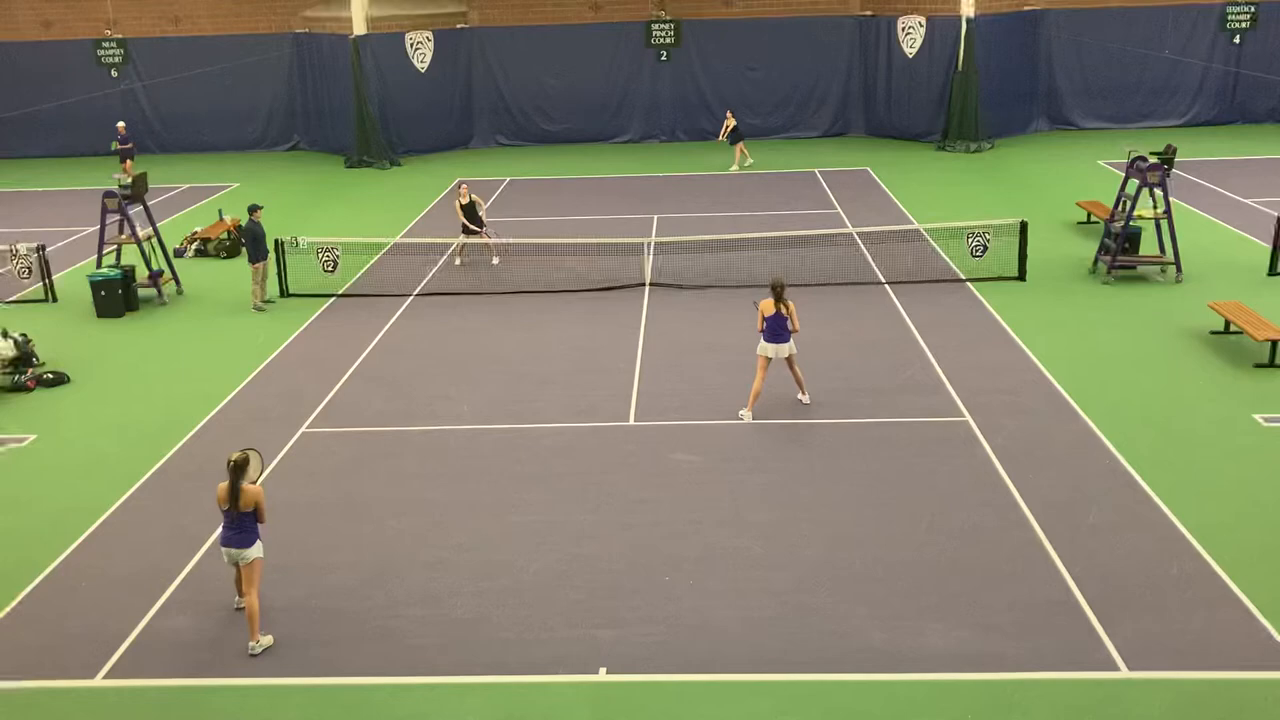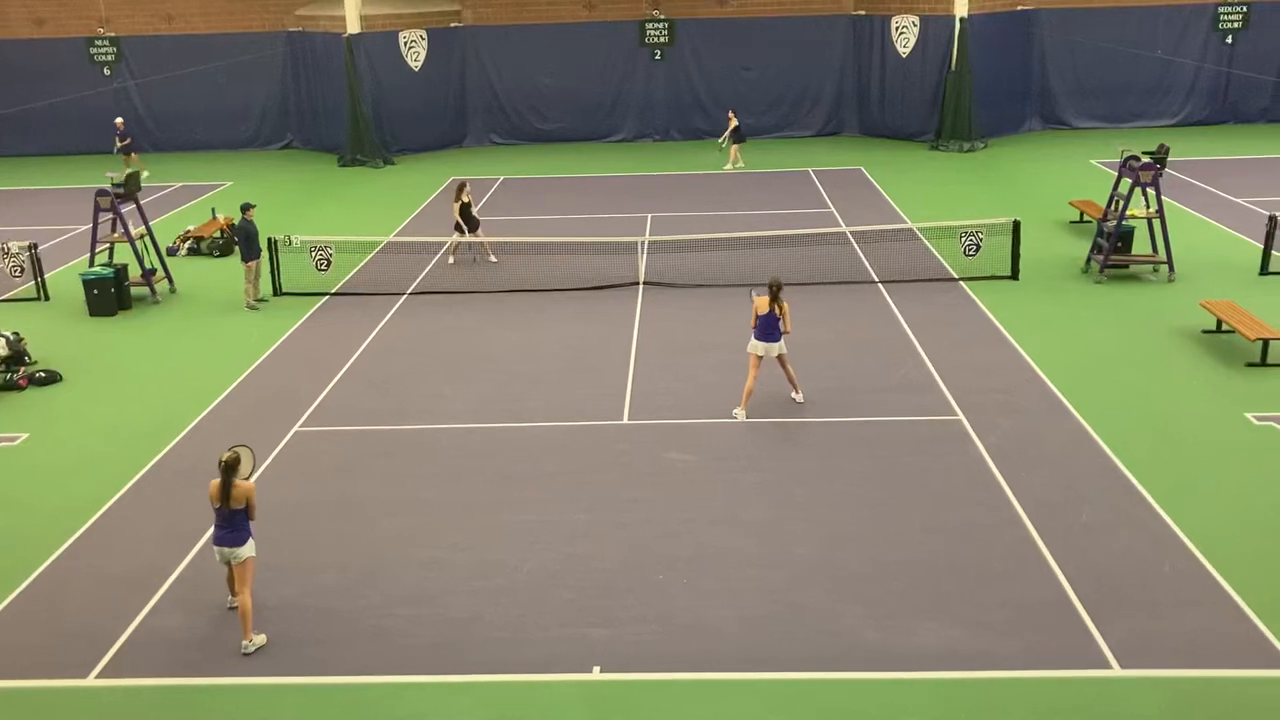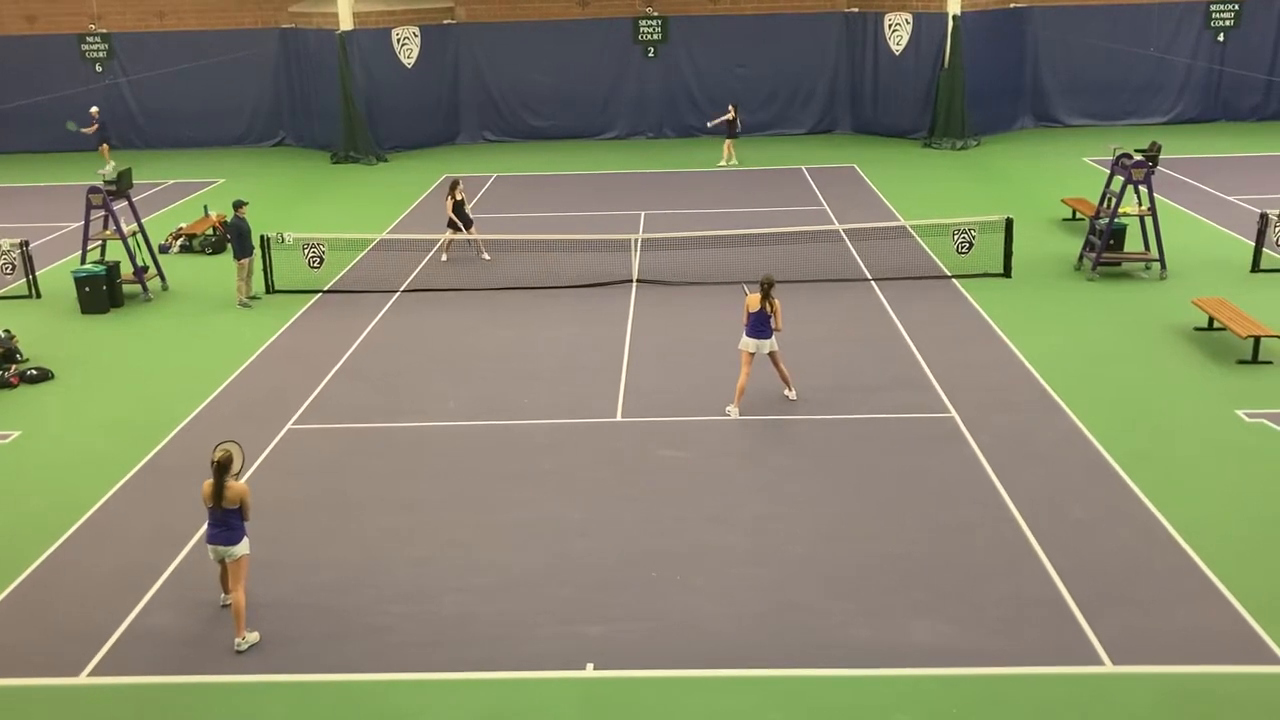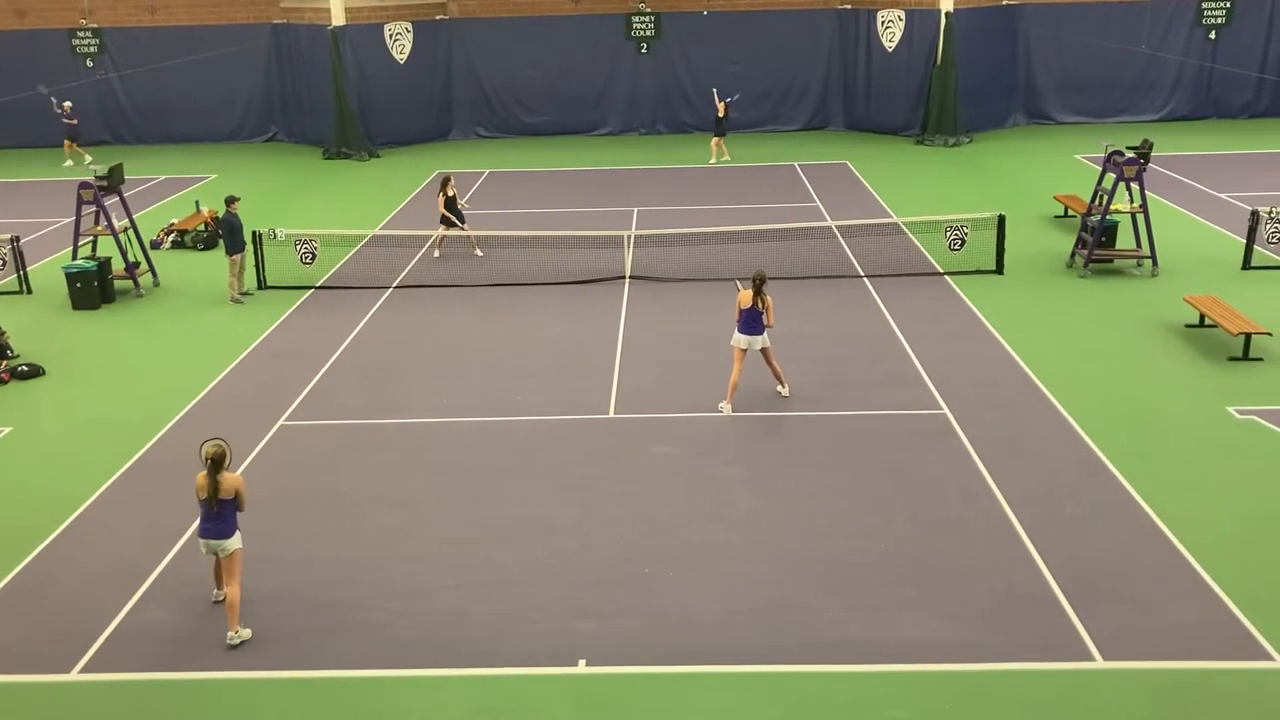
dt=0.7s
person 1, frame 1
left shoulder: (221, 489)
right shoulder: (255, 491)
right elbow: (262, 519)
left hip: (227, 544)
right hip: (248, 545)
left knee: (239, 571)
right knee: (252, 592)
left ankle: (240, 599)
right ankle: (255, 641)
person 1, frame 2
left shoulder: (213, 486)
right shoulder: (247, 487)
right elbow: (252, 516)
left hip: (219, 543)
right hip: (240, 543)
left knee: (231, 569)
right knee: (244, 591)
left ankle: (233, 598)
right ankle: (248, 640)
person 1, frame 3
left shoulder: (206, 487)
right shoulder: (240, 489)
right elbow: (246, 517)
left hip: (213, 542)
right hip: (235, 542)
left knee: (224, 566)
right knee: (238, 589)
left ankle: (226, 595)
right ankle: (241, 637)
person 1, frame 4
left shoulder: (200, 479)
right shoulder: (235, 480)
right elbow: (241, 507)
left hip: (205, 535)
right hip: (227, 535)
left knee: (219, 558)
right knee: (233, 583)
left ankle: (220, 591)
right ankle: (234, 632)
